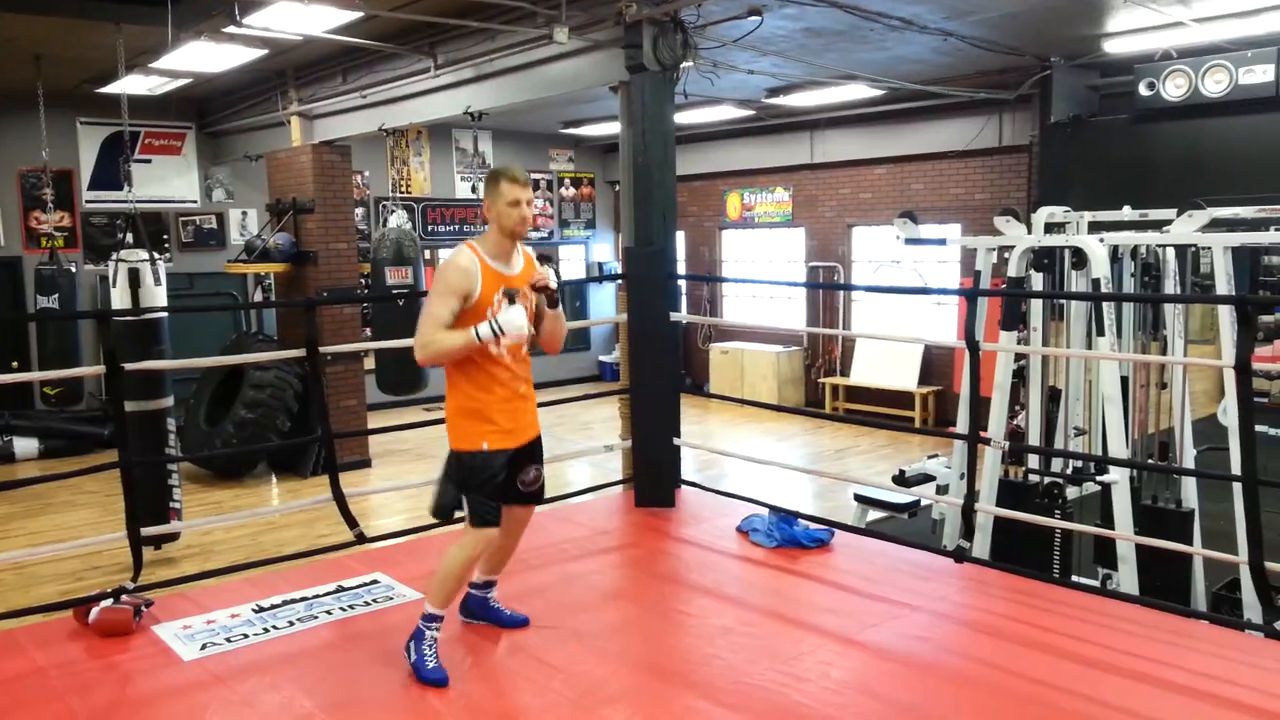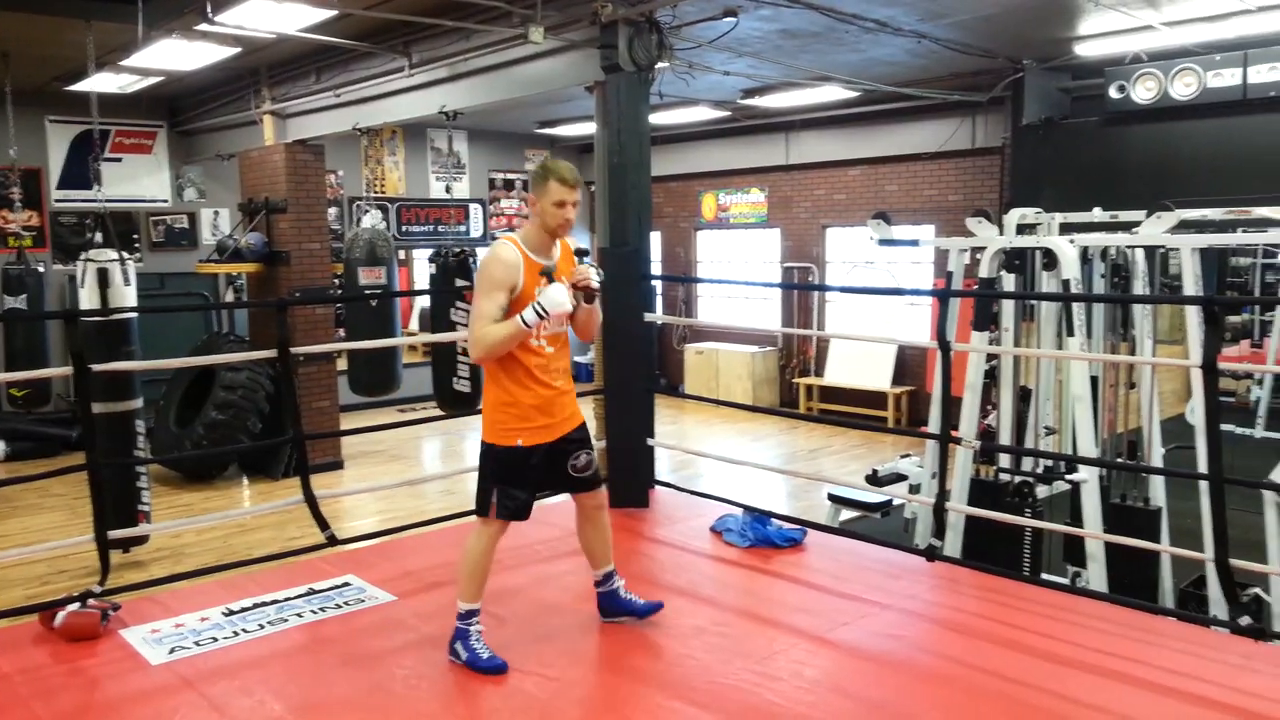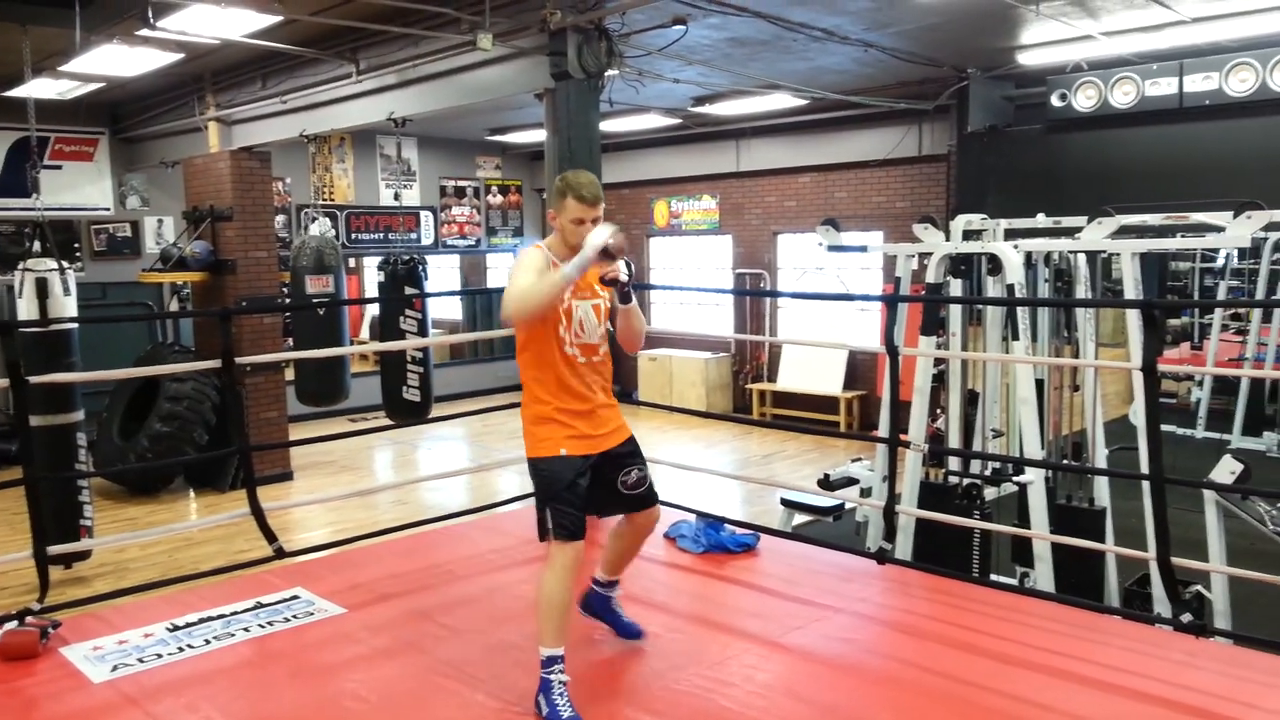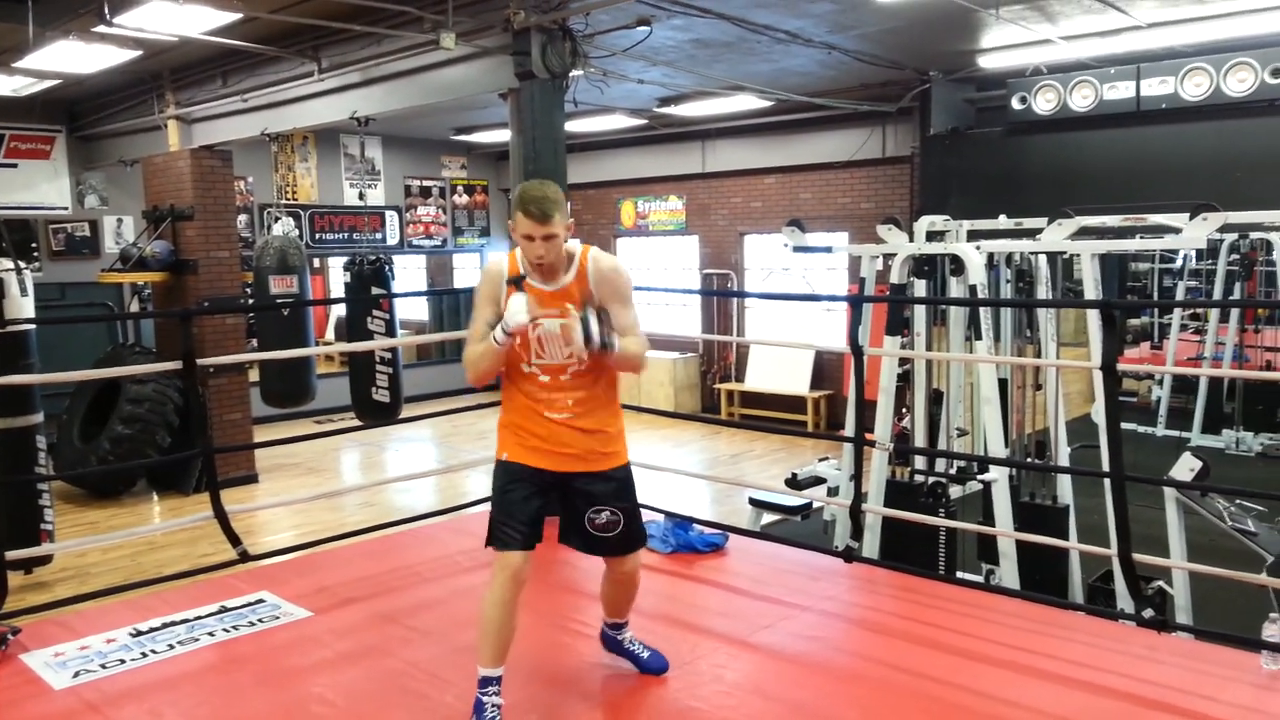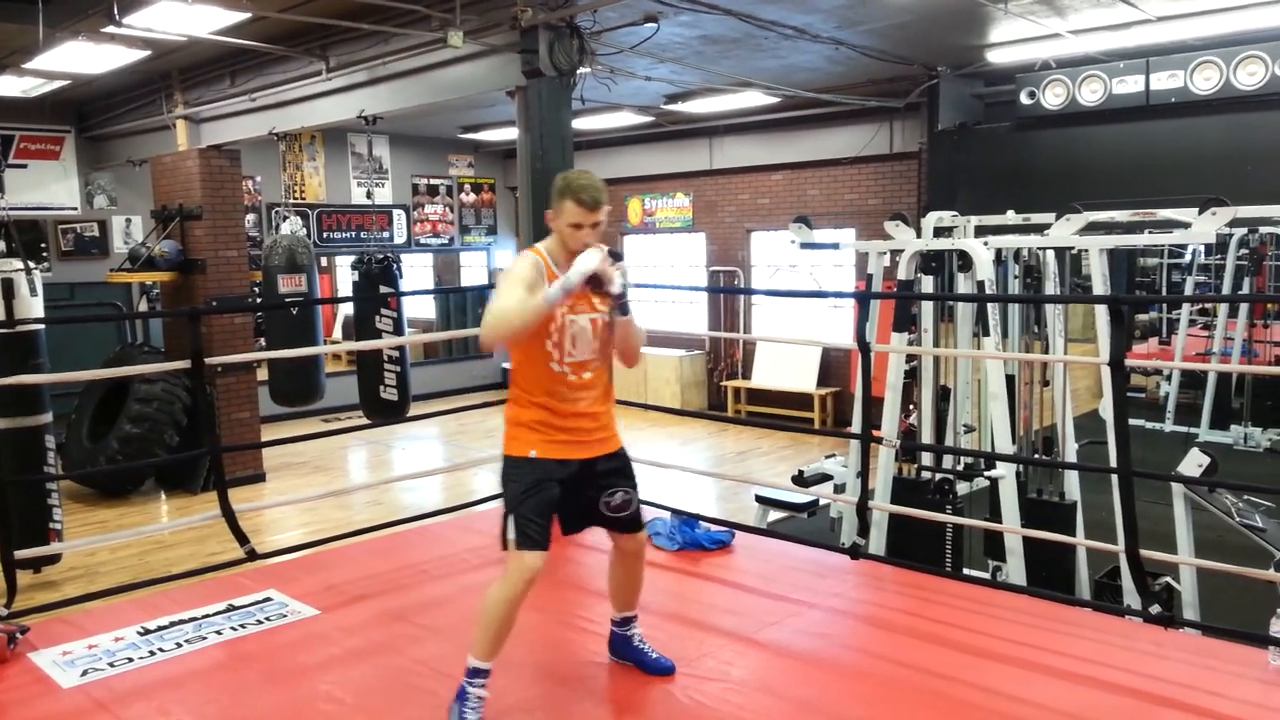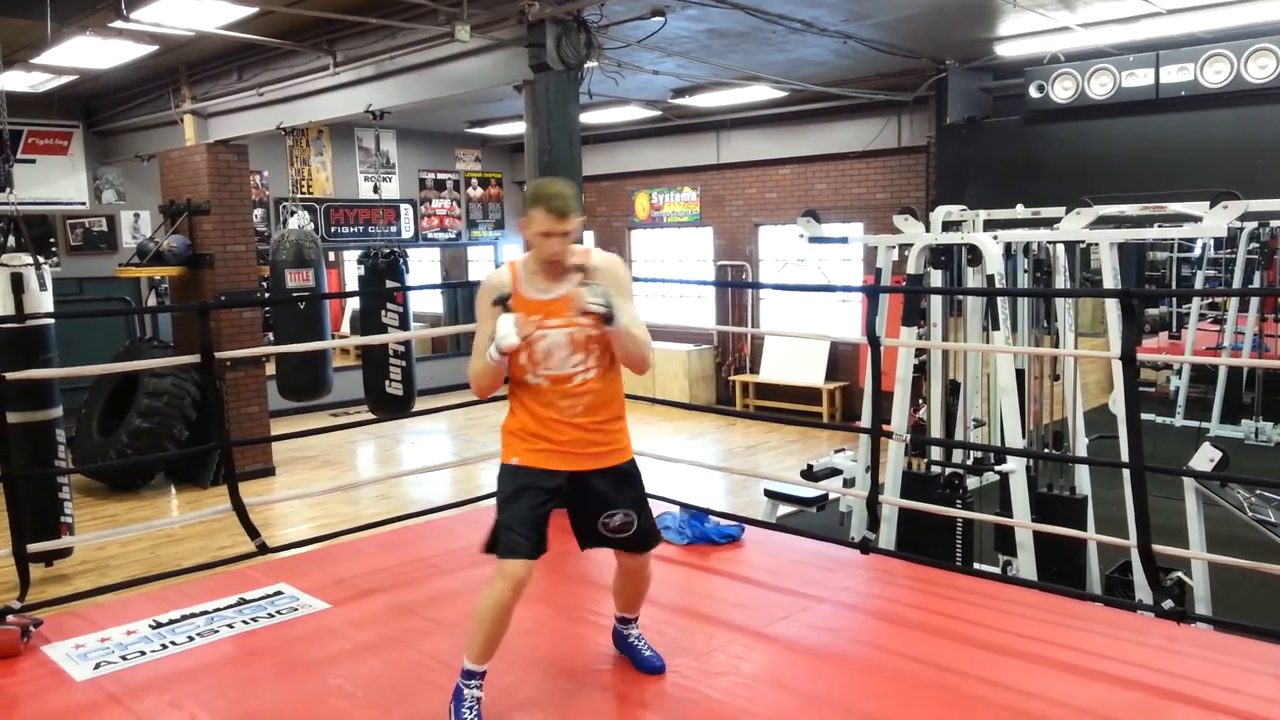
dt=0.7s
person 1, frame 1
left shoulder: (532, 262)
right shoulder: (461, 267)
left elbow: (553, 345)
right elbow: (425, 348)
left wrist: (549, 299)
right wrist: (491, 330)
left hip: (522, 418)
right hip: (476, 423)
left knee: (519, 513)
right knee: (483, 532)
left ankle: (481, 596)
right ankle: (424, 634)
person 1, frame 2
left shoulder: (569, 252)
right shoulder: (503, 259)
left elbow: (586, 334)
right elbow: (479, 347)
left wrist: (588, 296)
right wrist: (537, 310)
left hip: (561, 409)
right hip: (514, 418)
left knee: (593, 499)
right knee: (495, 523)
left ankle: (609, 594)
right ankle: (465, 630)
person 1, frame 3
left shoulder: (601, 261)
right shoulder: (532, 263)
left elbow: (634, 343)
right elbow: (519, 309)
left wrist: (621, 291)
right wrist: (584, 253)
left hip: (606, 420)
right hip: (557, 432)
left knee: (643, 514)
right knee: (565, 550)
left ankle: (601, 593)
person 1, frame 4
left shoulder: (605, 270)
right shoulder: (498, 275)
left elbow: (636, 358)
right elbow: (474, 373)
left wrist: (604, 340)
right wrist: (506, 328)
left hip: (599, 447)
right hip: (525, 449)
left knee: (625, 561)
right knee: (510, 567)
left ankle: (616, 633)
person 1, frame 5
left shoulder: (604, 266)
right shoulder: (526, 270)
left elbow: (631, 356)
right elbow: (498, 331)
left wrist: (620, 300)
right wrist: (572, 278)
left hip: (598, 436)
right hip: (535, 442)
left knee: (632, 538)
right knee: (524, 565)
left ankle: (624, 635)
person 1, frame 6
left shoulder: (606, 268)
right shoulder: (499, 286)
left elbow: (641, 362)
right elbow: (480, 387)
left wrist: (611, 318)
right wrist: (498, 347)
left hip: (605, 450)
right hip: (531, 452)
left knee: (637, 556)
right knee: (510, 576)
left ankle: (626, 631)
